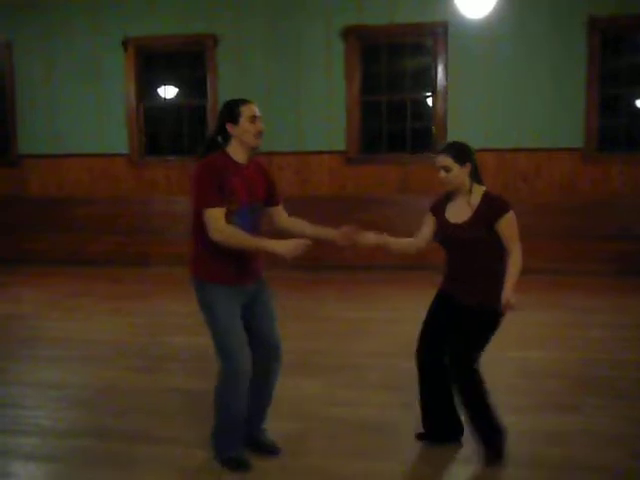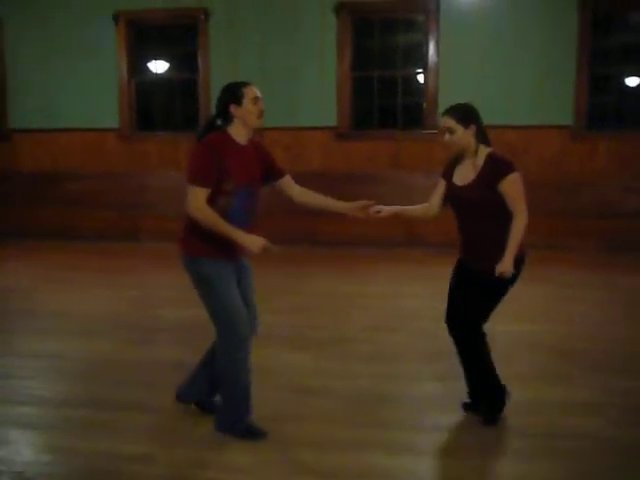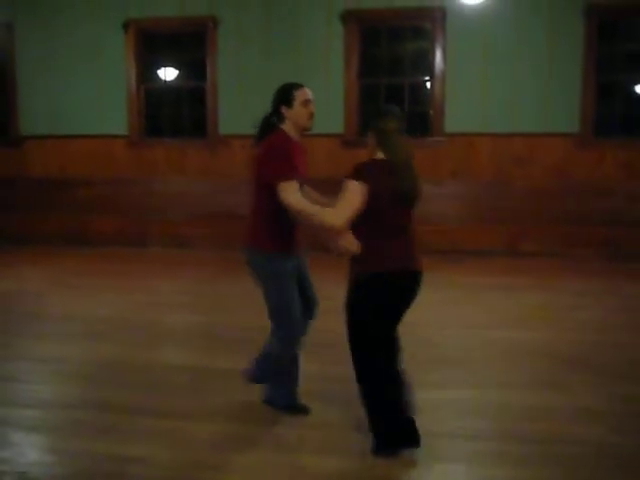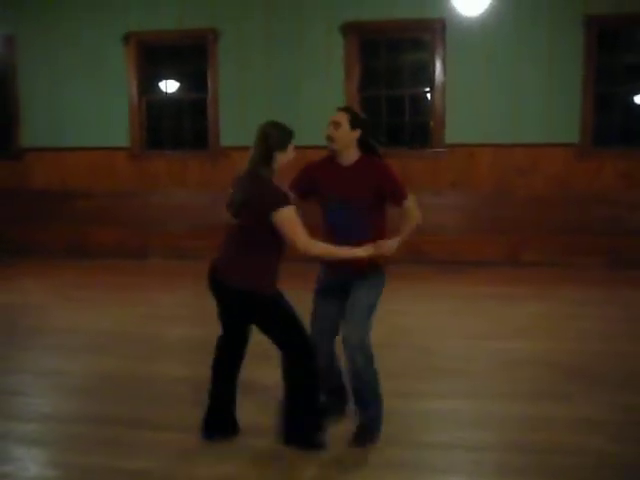
dt=0.7s
person 1, frame 1
left shoulder: (259, 172)
right shoulder: (210, 169)
left elbow: (282, 219)
right elbow: (218, 231)
left wrist: (330, 234)
right wrist: (275, 246)
left hip: (252, 280)
right hip: (216, 284)
left knee: (269, 353)
right knee: (236, 363)
left ankle: (251, 430)
right ankle: (226, 444)
person 1, frame 2
left shoulder: (258, 152)
right shoulder: (211, 148)
left elbow: (298, 193)
right elbow: (195, 207)
left wrist: (347, 208)
right wrist: (243, 238)
left hip: (232, 255)
right hip: (206, 255)
left knee: (242, 328)
right knee: (238, 332)
left ankle: (197, 391)
right ankle: (233, 418)
person 1, frame 3
left shoulder: (292, 145)
right shoulder: (277, 147)
right elbow: (292, 202)
left wrist: (335, 205)
right wrist: (336, 233)
left hip: (282, 246)
right hip: (269, 249)
left knee: (305, 308)
right knee: (287, 321)
left ankle: (267, 368)
right ankle: (280, 394)
person 1, frame 4
left shoulder: (377, 170)
right shoulder: (318, 171)
left elbow: (413, 212)
left wrist: (395, 241)
left hip: (367, 271)
right hip: (334, 268)
left knee: (354, 336)
right knee: (320, 339)
left ankle: (370, 414)
right ankle: (335, 399)
person 2, frame 1
left shoulder: (494, 205)
right shoulder: (442, 205)
left elbow: (514, 251)
right elbow: (416, 243)
left wrist: (507, 290)
right wrist: (380, 239)
left hip: (484, 299)
right hip: (450, 294)
left knee: (461, 363)
right knee: (427, 355)
left ankle: (492, 436)
right ankle: (444, 428)
person 2, frame 2
left shoulder: (499, 166)
right shoulder: (453, 167)
left elbow: (520, 214)
right elbow: (431, 208)
left wrist: (509, 257)
right wrist: (394, 210)
left hip: (498, 262)
right hip: (469, 260)
left knee: (463, 323)
right knee: (460, 323)
left ankle: (490, 397)
right ankle: (484, 397)
person 2, frame 3
left shoulder: (365, 172)
right shoulder: (406, 173)
left elbow: (339, 219)
left hip: (374, 274)
right hip: (408, 272)
left knee: (367, 350)
right knee: (384, 338)
left ankle: (395, 432)
right ankle: (398, 423)
person 2, frame 4
left shoulder: (246, 182)
right shoulder: (271, 194)
right elbow: (305, 245)
right wrist: (357, 252)
left hip: (222, 276)
right hip: (252, 286)
left knee: (231, 345)
right knee: (299, 349)
left ankle: (217, 422)
right ankle: (300, 429)
